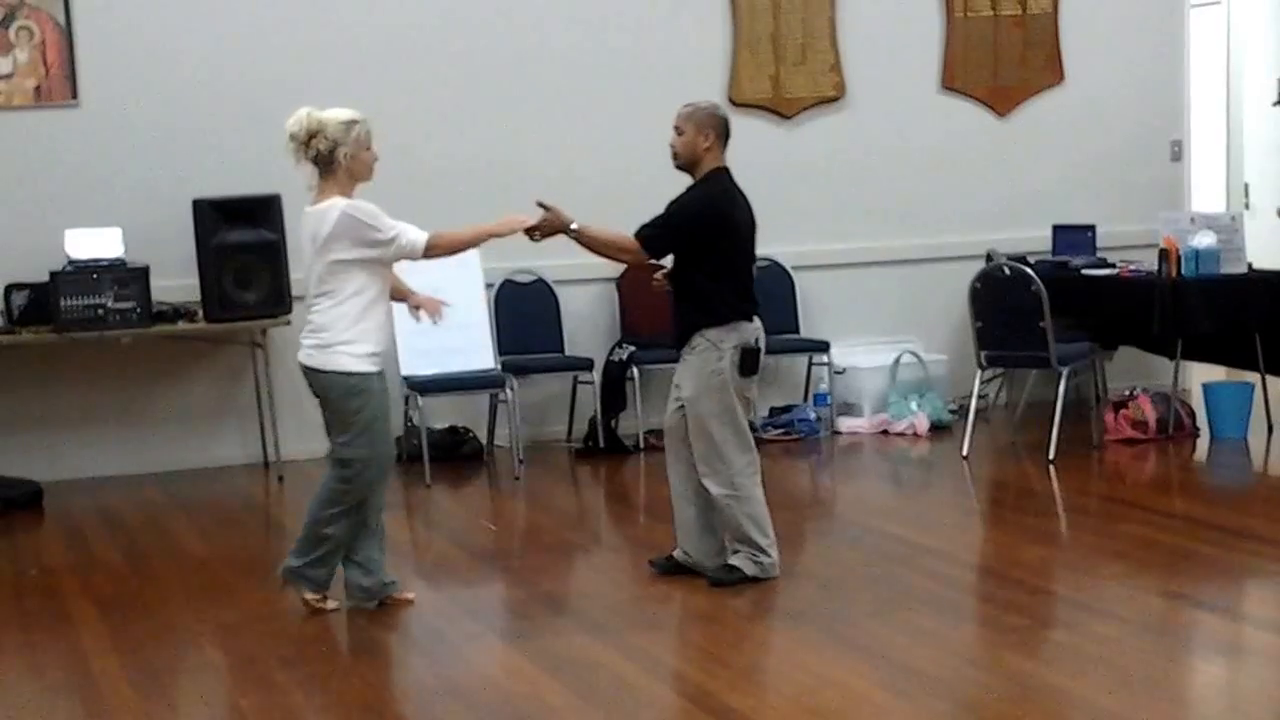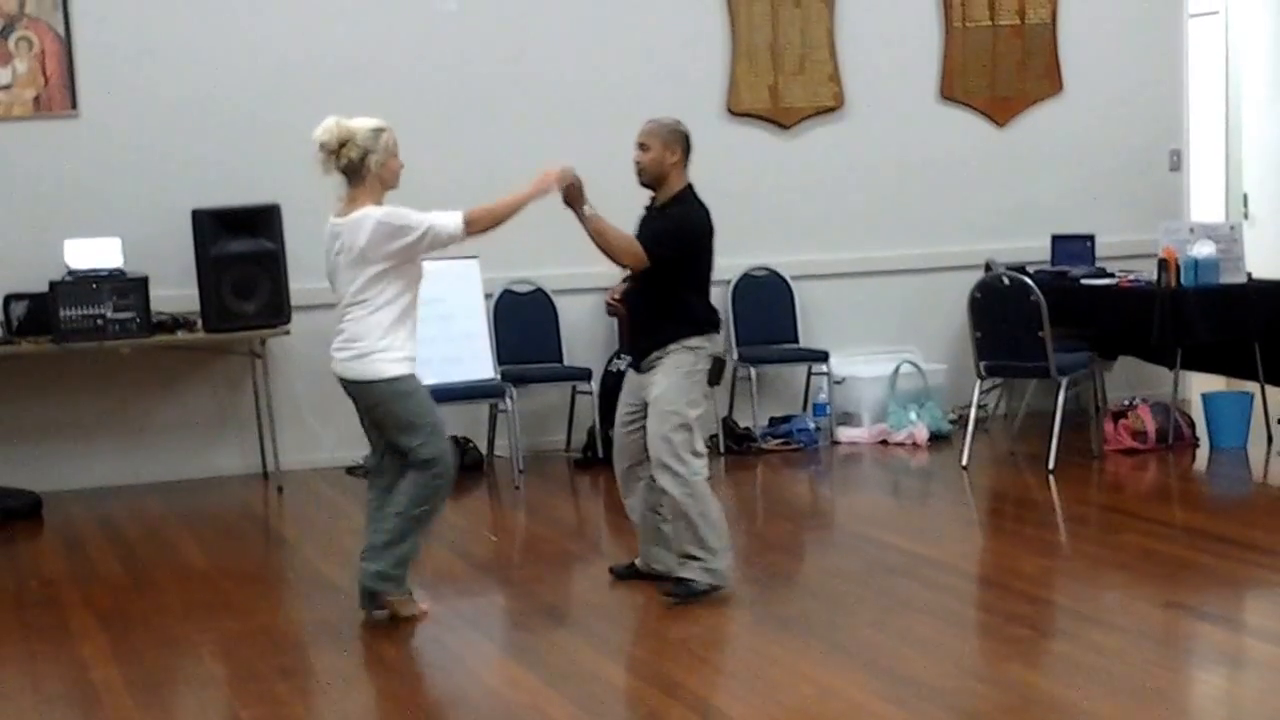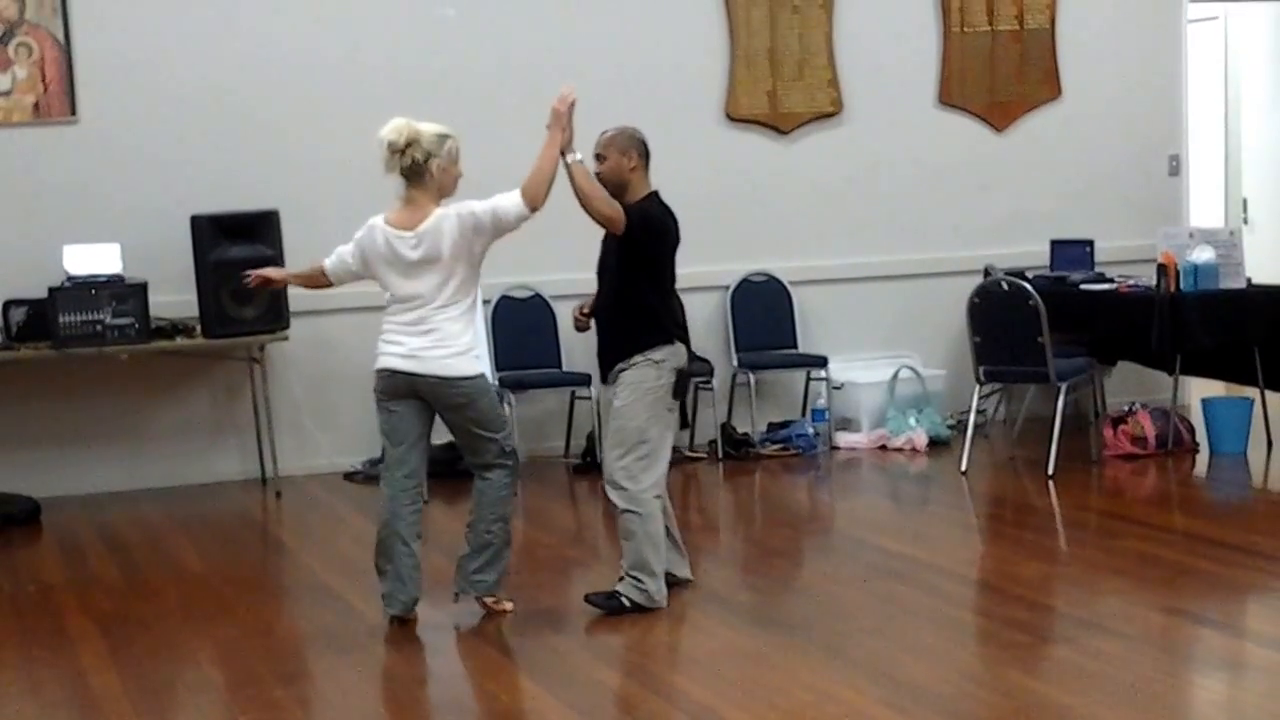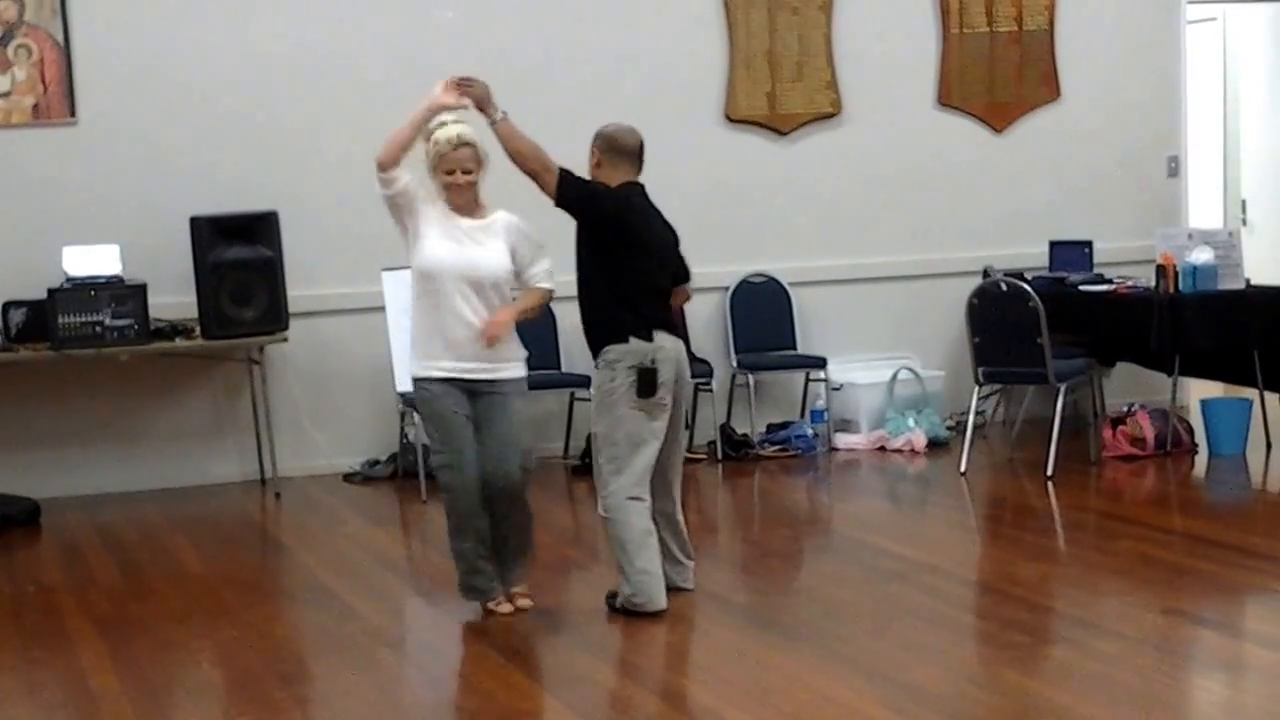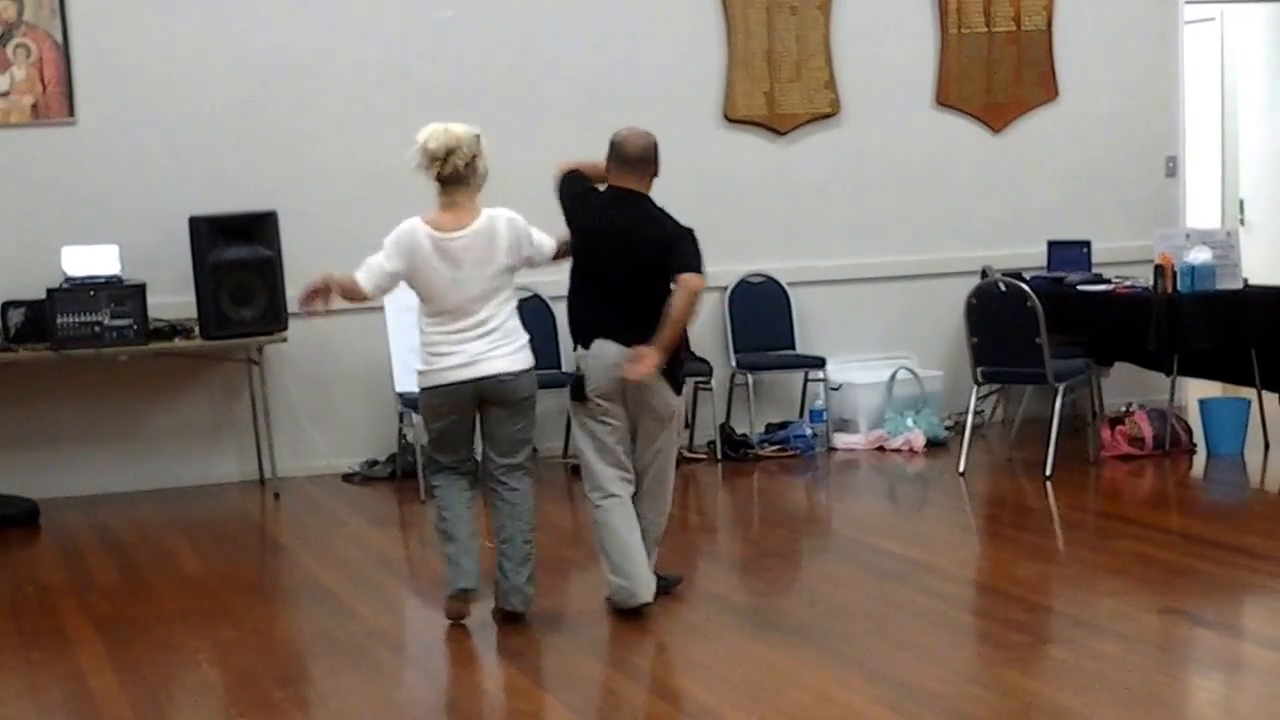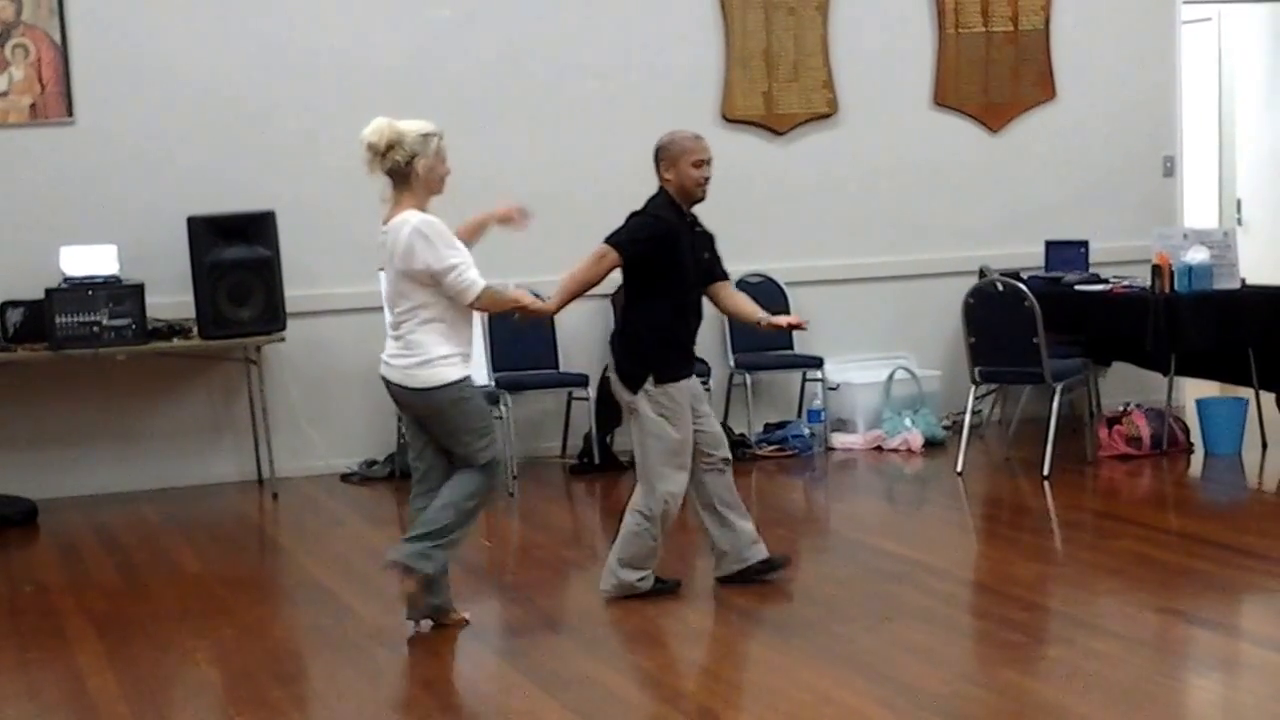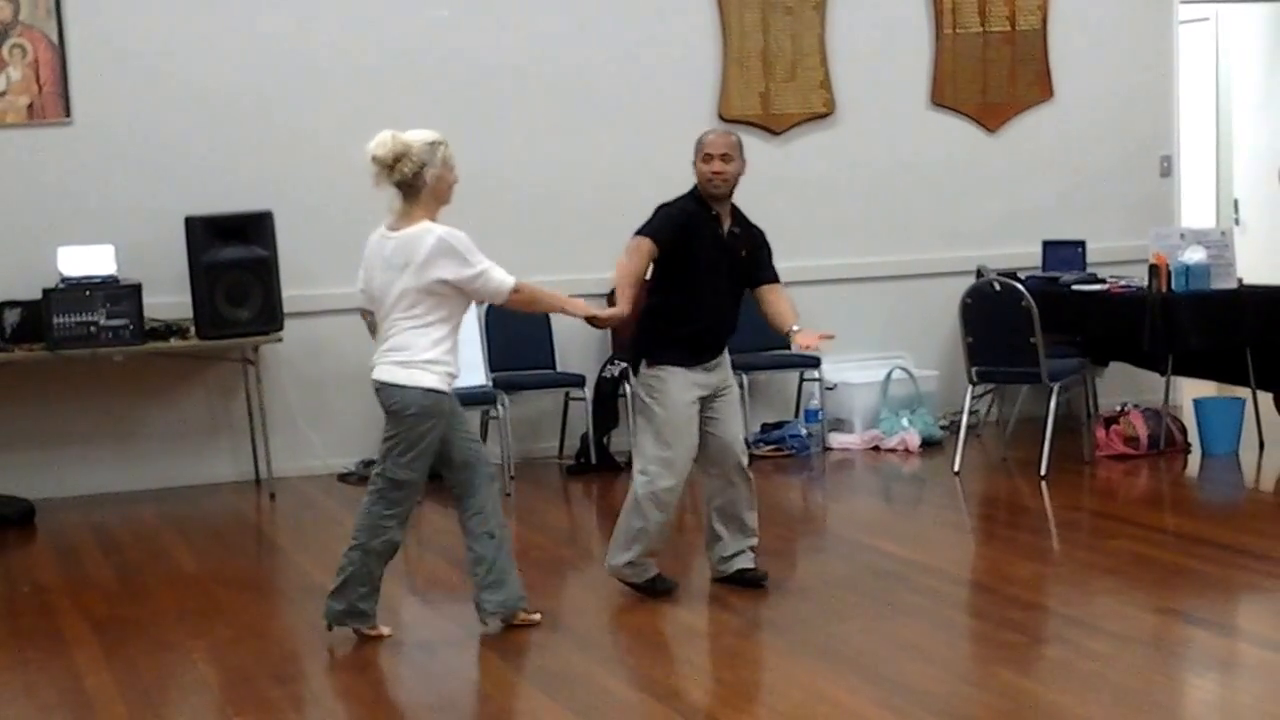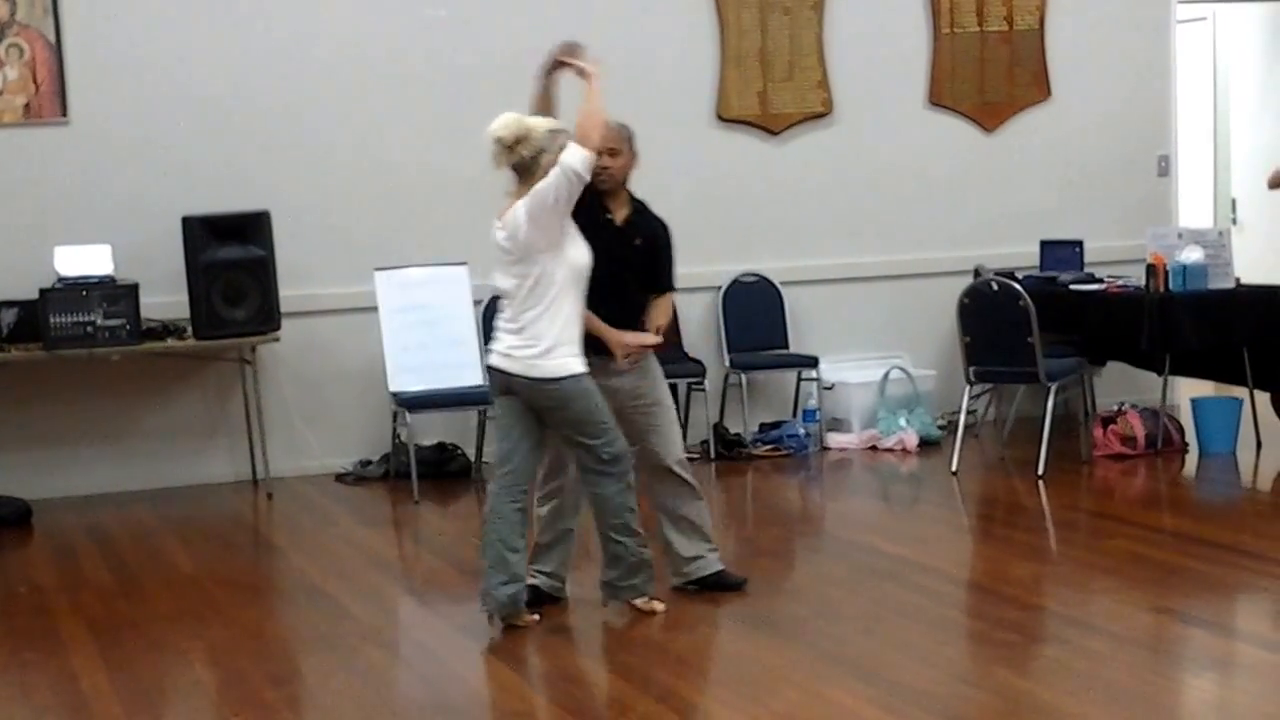
dt=0.5s
person 1, frame 1
left shoulder: (327, 213)
right shoulder: (348, 214)
left elbow: (374, 271)
right elbow: (429, 245)
left wrist: (412, 296)
right wrist: (497, 227)
left hip: (354, 361)
right hip: (342, 364)
left knee: (368, 465)
right knee: (353, 468)
left ankle: (368, 577)
right ankle: (307, 573)
person 1, frame 2
left shoulder: (341, 224)
right shoulder: (385, 222)
right elbow: (469, 224)
right wrist: (535, 189)
left hip: (367, 366)
right hip: (381, 370)
left knee: (394, 470)
right knee: (434, 462)
left ankle: (384, 588)
right ankle: (382, 574)
person 1, frame 3
left shoulder: (377, 231)
right shoulder: (458, 223)
left elbow: (327, 271)
right elbow: (531, 199)
left wrist: (282, 277)
right wrist: (557, 133)
left hip: (395, 371)
right hip: (452, 372)
left knee: (402, 480)
right knee: (498, 462)
left ankle: (399, 596)
right ankle: (481, 584)
person 1, frame 4
left shoulder: (507, 227)
right shoulder: (418, 213)
left elbow: (541, 285)
right elbow: (386, 162)
left wrist: (510, 312)
right wrist: (431, 108)
left hip: (498, 371)
right hip: (439, 373)
left knee: (506, 474)
right knee: (461, 477)
left ankle: (512, 569)
right ankle: (482, 583)
person 1, frame 5
left shoulder: (412, 236)
right shoulder: (504, 224)
left elbow: (362, 288)
right elbow: (553, 251)
left wrist: (324, 285)
left hip: (445, 377)
right hip: (510, 369)
left knee: (449, 472)
right knee: (510, 475)
left ankle: (462, 578)
right ankle: (514, 593)
person 1, frame 6
left shoulder: (400, 224)
right shoulder: (422, 227)
right elbow: (474, 294)
left wrist: (491, 219)
right wrist: (522, 301)
left hip: (406, 375)
right hip: (438, 377)
left knee: (431, 479)
right knee: (480, 466)
left ankle: (431, 597)
right ankle: (416, 557)
person 1, frame 7
left shoulder: (380, 240)
right shoulder: (443, 242)
left elbow: (370, 309)
right elbow: (508, 293)
right wrist: (567, 305)
left hip: (426, 384)
right hip: (417, 388)
left knee: (476, 478)
right knee: (392, 497)
left ankle: (500, 599)
right ankle: (350, 606)
person 1, frame 8
left shoulder: (511, 222)
right shoulder: (541, 211)
right elbow: (591, 142)
right wrist: (592, 81)
left hip: (509, 368)
right hip: (553, 373)
left knee: (511, 480)
right knee: (610, 464)
left ankle: (504, 597)
right ankle: (629, 583)
person 2, frame 1
left shoulder: (704, 201)
right shoulder: (723, 196)
left elbow: (633, 248)
left wrist: (568, 227)
right wrist: (678, 273)
left hip: (719, 342)
right hip: (708, 341)
left knee: (722, 456)
right knee: (686, 446)
left ankle: (756, 556)
right ankle: (700, 550)
person 2, frame 2
left shoulder: (687, 216)
right shoulder: (656, 210)
left elbow: (631, 256)
left wrist: (582, 207)
right wrist: (625, 290)
left hip: (681, 353)
right hip: (645, 356)
left knee: (672, 459)
right knee: (632, 461)
left ankle: (707, 562)
right ankle: (659, 557)
person 2, frame 3
left shoulder: (654, 218)
right shoulder: (627, 224)
left elbow: (602, 213)
left wrist: (569, 154)
right wrist: (592, 306)
left hip: (649, 364)
right hip: (626, 363)
left knee: (628, 476)
right knee: (639, 475)
left ankle: (643, 588)
right ankle: (670, 564)
person 2, frame 4
left shoulder: (605, 206)
right shoulder: (654, 219)
left elbow: (538, 167)
right elbow: (680, 288)
left wrist: (490, 110)
left hip: (629, 358)
right hip: (664, 351)
left knee: (620, 482)
right knee: (660, 475)
left ankle: (643, 591)
right ankle: (675, 569)
person 2, frame 5
left shoulder: (585, 204)
right shoulder: (669, 231)
left elbow: (569, 173)
right elbow: (689, 288)
left wrist: (605, 170)
right wrist: (659, 351)
left hip: (598, 362)
right hip: (648, 367)
left knee: (608, 483)
right knee: (652, 479)
left ankle: (630, 587)
right ankle: (640, 578)
person 2, frame 6
left shoulder: (694, 231)
right shoulder: (656, 222)
left elbow: (720, 289)
right elbow: (604, 259)
left wrist: (767, 319)
right wrist: (554, 304)
left hip: (673, 368)
right hip: (650, 371)
left knee: (713, 458)
right knee: (664, 478)
left ankle: (740, 555)
right ankle: (628, 575)
person 2, frame 7
left shoulder: (748, 232)
right shoulder: (679, 215)
left elbow: (768, 289)
right elbow: (638, 250)
left wrist: (795, 329)
right wrist: (623, 302)
left hip: (715, 362)
right hip: (666, 363)
left knee: (730, 464)
right knee: (665, 469)
left ankle: (733, 558)
right ankle: (632, 563)
person 2, frame 8
left shoulder: (652, 228)
right shoulder: (573, 204)
left elbow: (661, 296)
left wrist: (651, 335)
right wrist: (548, 78)
left hip: (635, 364)
left knee: (669, 464)
right knee: (560, 475)
left ankle: (698, 563)
right ankle: (546, 576)
